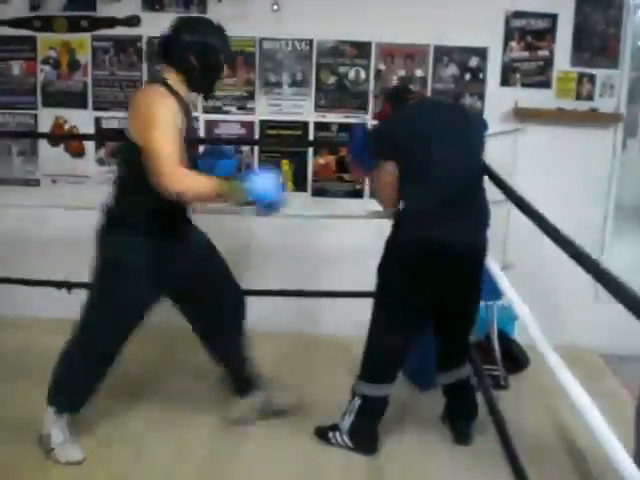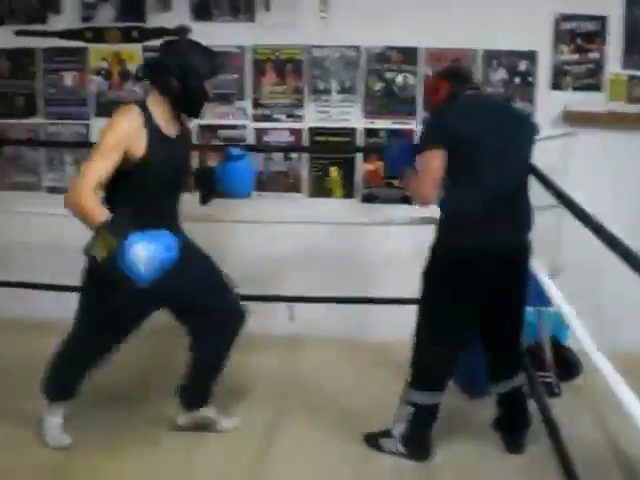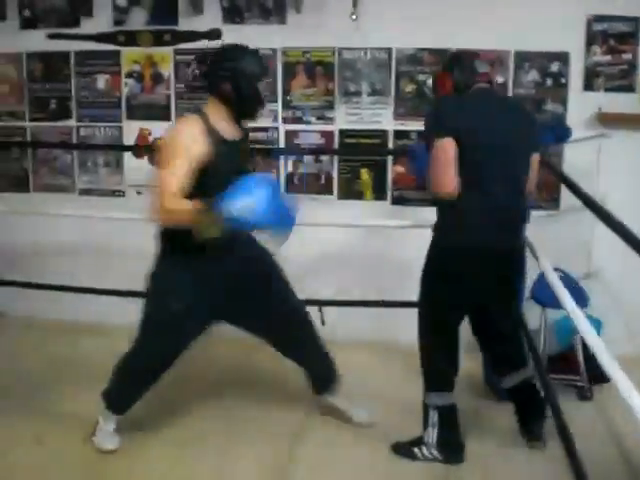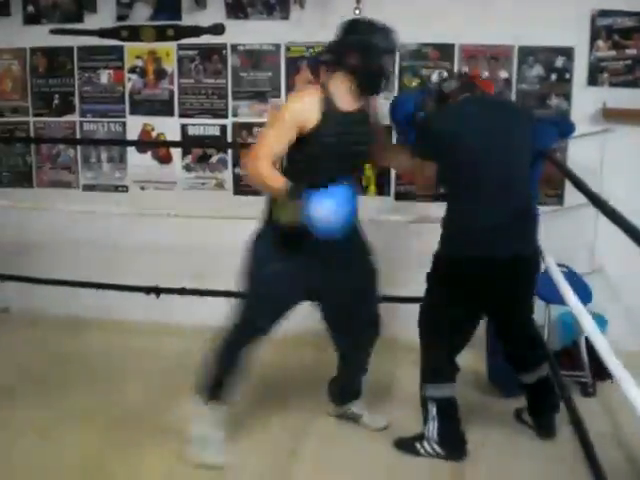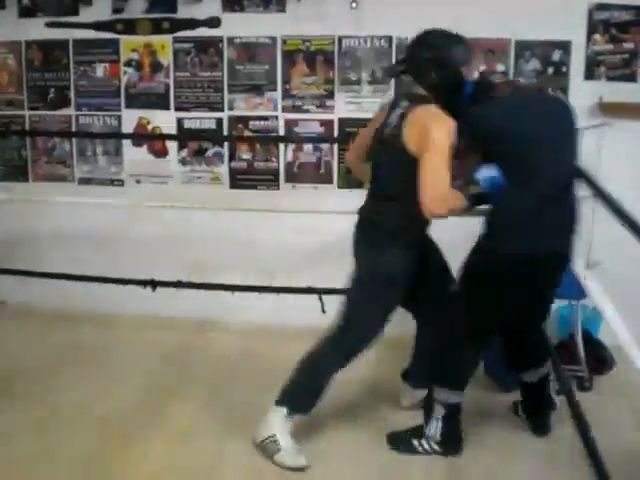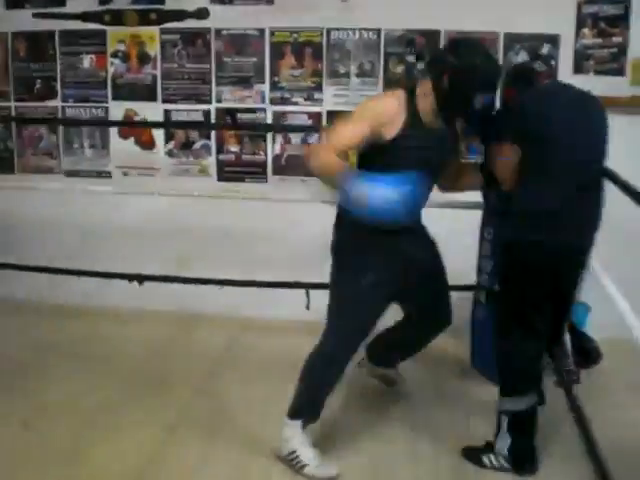
dt=0.3s
person 1, frame 1
left shoulder: (167, 98)
right shoulder: (158, 103)
right elbow: (172, 180)
right wrist: (234, 188)
left hip: (173, 231)
right hip: (131, 238)
left knee: (225, 305)
right knee: (100, 334)
left ankle: (250, 394)
right ankle: (57, 420)
person 1, frame 2
left shoulder: (180, 124)
right shoulder: (128, 126)
right elbow: (79, 194)
left wrist: (209, 178)
right wrist: (113, 236)
left hip: (166, 245)
right hip: (123, 255)
left knee: (226, 315)
right knee: (90, 340)
left ankle: (195, 406)
right ankle: (54, 408)
person 1, frame 3
left shoulder: (237, 131)
right shoulder: (190, 133)
right elbow: (165, 210)
right wrist: (209, 212)
left hip: (236, 251)
right hip: (186, 262)
left knee: (293, 323)
right knee: (155, 348)
left ankle: (328, 393)
right ankle: (111, 414)
person 1, frame 4
left shoulder: (365, 110)
right shoulder: (307, 102)
right elbow: (257, 165)
right wrist: (294, 199)
left hip: (338, 233)
right hip: (288, 234)
left knee: (361, 323)
right knee: (252, 322)
left ankle: (347, 399)
right ankle: (208, 412)
person 1, frame 5
left shoulder: (400, 108)
right shoulder: (437, 123)
left elbow: (355, 160)
right elbow: (433, 204)
right wrist: (473, 196)
left hip: (396, 233)
right hip: (391, 241)
left knee: (441, 306)
right knee: (354, 334)
left ankle: (419, 385)
right ankle: (276, 423)
person 1, frame 6
left shoulder: (448, 120)
right shoulder: (391, 108)
left elbow: (445, 173)
right elbow: (320, 156)
right wrist: (353, 183)
left hip: (407, 233)
right hip: (365, 235)
left knee: (433, 314)
right knee: (347, 330)
left ankle: (381, 359)
right ankle: (294, 434)
person 2, frame 1
left shoulder: (392, 127)
right shoulder: (468, 120)
left elbow: (388, 199)
left wrist: (372, 167)
left hip: (418, 240)
right hip: (470, 240)
left knee: (390, 334)
right knee: (454, 330)
left ankle: (359, 429)
right ankle: (463, 418)
person 2, frame 2
left shoulder: (444, 120)
right shoulder: (517, 119)
left elbow: (425, 193)
left wrist: (406, 173)
left hip: (463, 245)
right hip: (513, 245)
left knee: (438, 340)
right knee: (504, 337)
left ankle: (411, 436)
right ankle: (515, 427)
person 2, frame 3
left shoulder: (448, 111)
right shoulder: (523, 117)
left elbow: (445, 186)
right elbow: (528, 184)
left wrist: (426, 169)
left hip: (459, 246)
right hip: (509, 246)
left knee: (439, 340)
right knee: (502, 333)
left ankle: (442, 440)
right ankle: (532, 419)
person 2, frame 4
left shoulder: (436, 120)
right shoulder: (520, 117)
left elbow: (426, 177)
left wrist: (407, 141)
left hip: (467, 250)
right hip: (522, 249)
left knee: (439, 334)
right knee: (519, 329)
left ankle: (443, 435)
right ankle: (544, 413)
person 2, frame 5
left shoulder: (482, 115)
right shoulder: (556, 107)
left hip: (510, 246)
right hip: (555, 245)
left knee: (462, 333)
right knee: (526, 327)
left ankle: (441, 432)
right ankle: (537, 412)
person 2, frame 6
left shoulder: (521, 107)
right shoulder: (593, 107)
left elbow: (507, 179)
left wrist: (495, 143)
left hip: (532, 237)
right hip: (577, 238)
left knee: (518, 334)
right knee: (543, 326)
left ankle: (515, 448)
right ankle: (524, 402)
